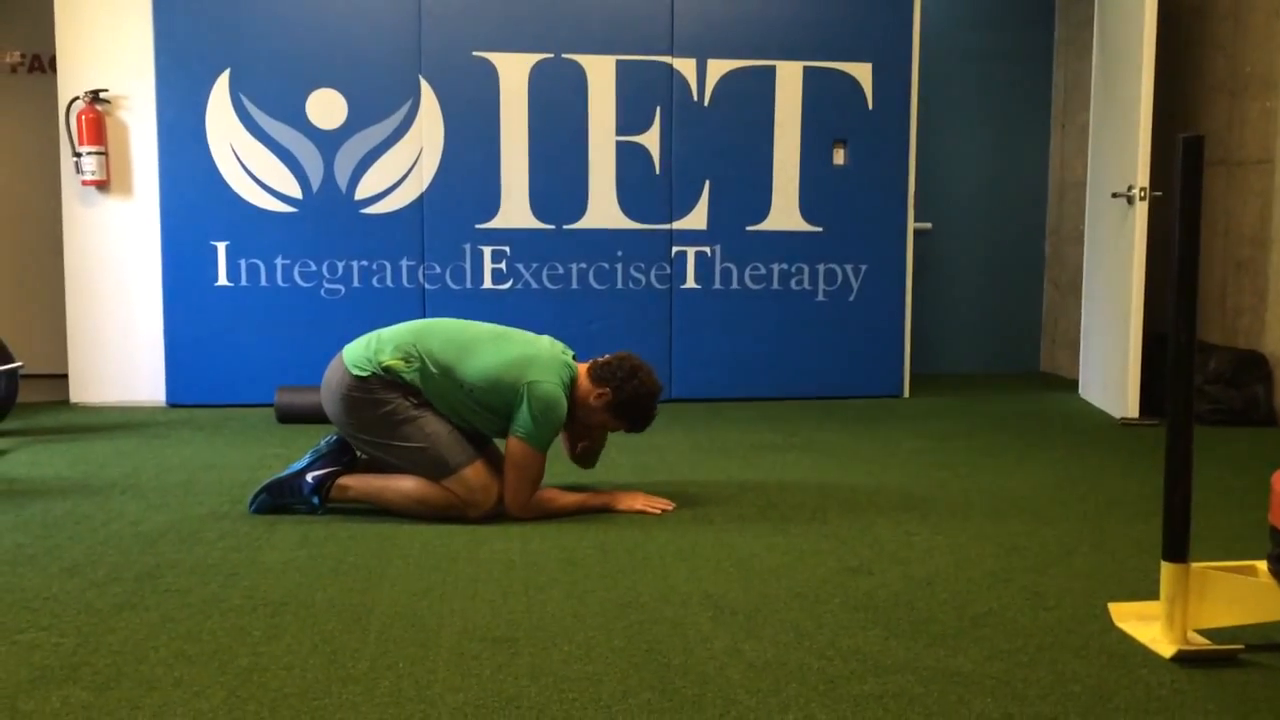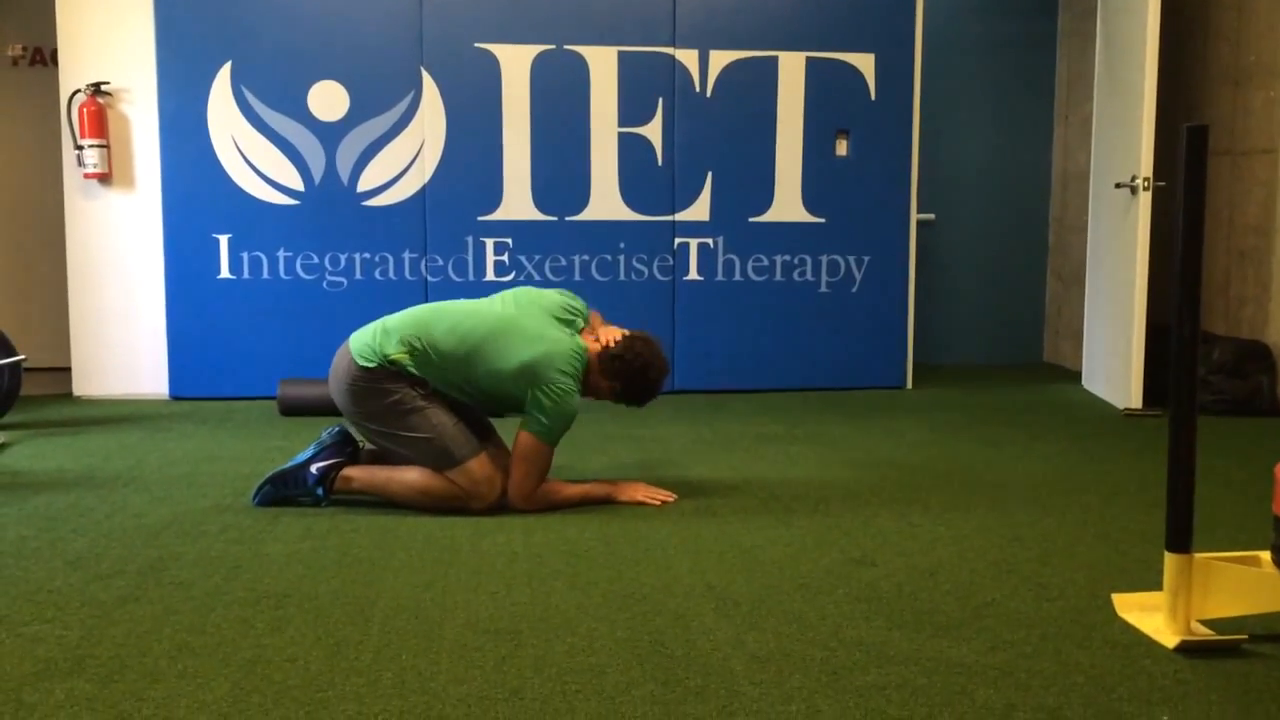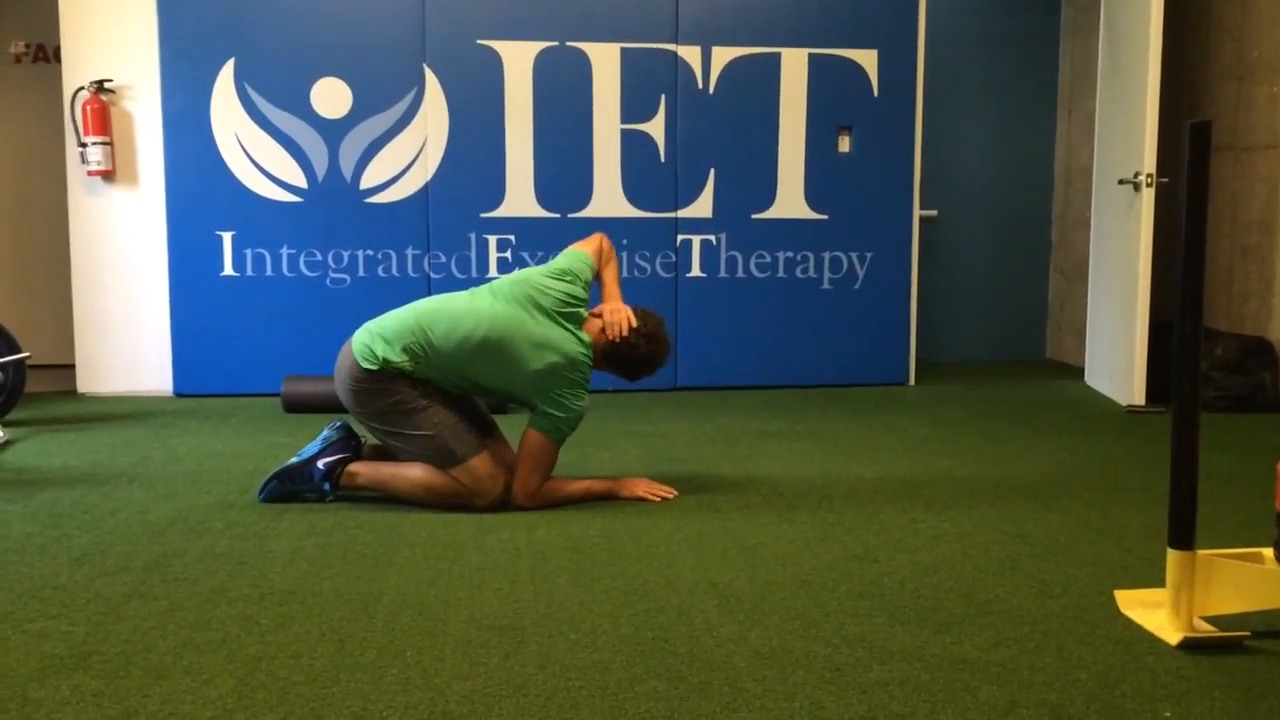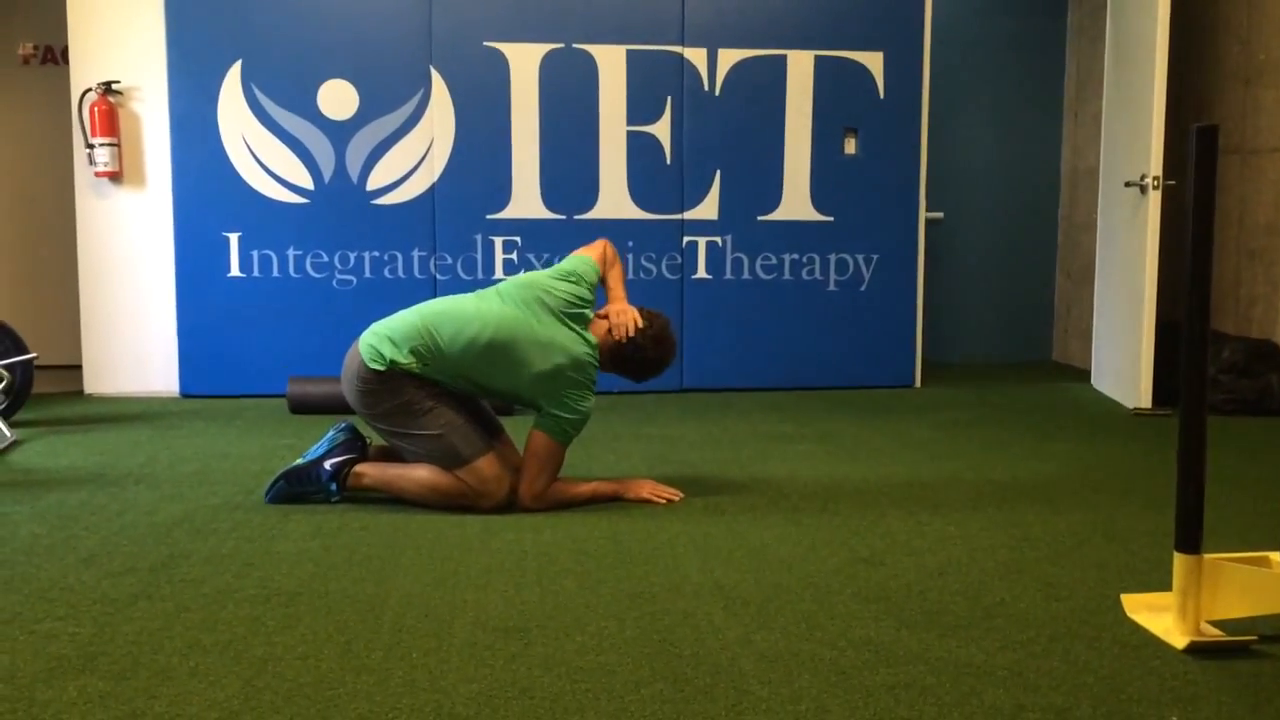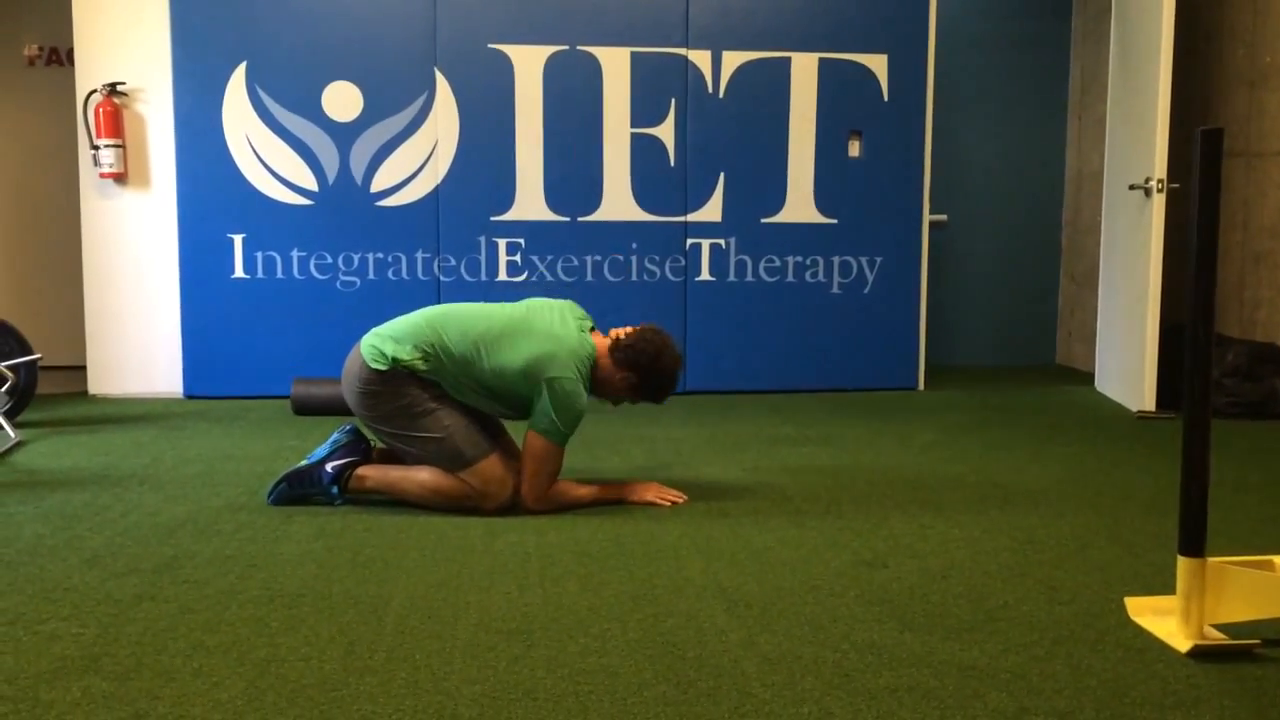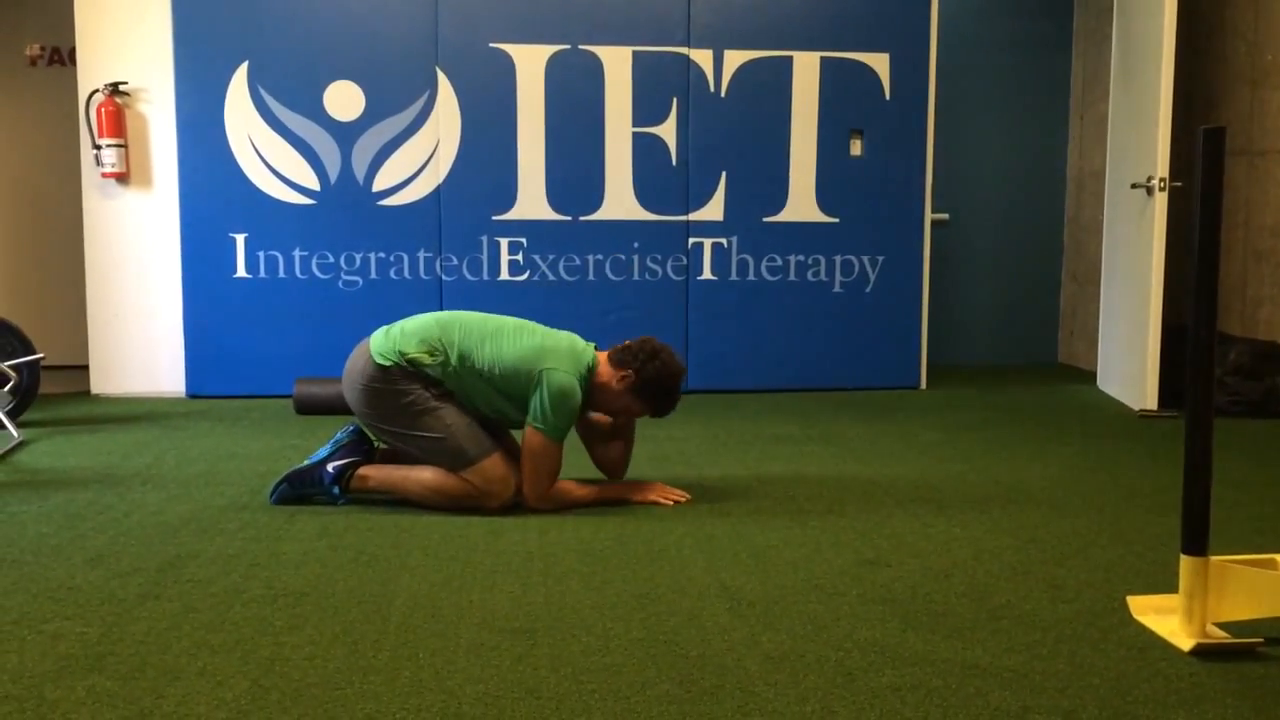
dt=0.4s
person 1, frame 1
left shoulder: (559, 355)
right shoulder: (546, 391)
left elbow: (584, 460)
right elbow: (519, 502)
left wrist: (596, 426)
right wrist: (610, 500)
left hip: (371, 367)
right hip: (364, 385)
left knee: (494, 474)
right knee: (480, 497)
left ankle: (350, 460)
right ankle: (327, 485)
person 1, frame 2
left shoulder: (566, 305)
right shoulder: (559, 386)
left elbow: (595, 320)
right elbow: (522, 494)
left wrist: (605, 331)
right wrist: (613, 491)
left hip: (377, 351)
right hip: (371, 374)
left knee: (498, 466)
right knee: (484, 489)
left ankle: (354, 453)
right ankle: (332, 476)
person 1, frame 3
left shoulder: (565, 287)
right shoulder: (567, 387)
left elbow: (601, 243)
right elbow: (525, 492)
left wrist: (613, 298)
right wrist: (615, 487)
left hip: (380, 346)
right hip: (375, 372)
left knee: (502, 466)
right knee: (488, 487)
left ankle: (356, 450)
right ankle: (337, 472)
person 1, frame 4
left shoulder: (570, 289)
right shoulder: (572, 389)
left elbow: (604, 248)
right elbow: (531, 494)
left wrist: (619, 298)
right wrist: (621, 488)
left hip: (388, 346)
right hip: (382, 373)
left knee: (506, 465)
right knee: (493, 488)
left ankle: (360, 449)
right ankle: (343, 474)
person 1, frame 5
left shoulder: (574, 317)
right shoulder: (565, 382)
right elbow: (535, 495)
left wrist: (622, 344)
right wrist: (623, 491)
left hip: (391, 354)
right hip: (382, 376)
left knee: (509, 467)
right knee: (496, 489)
left ankle: (364, 452)
right ankle: (346, 475)
person 1, frame 6
left shoulder: (580, 359)
right shoulder: (562, 382)
left elbow: (611, 464)
right elbow: (538, 494)
left wrist: (625, 415)
right wrist: (629, 491)
left hip: (396, 360)
right hip: (384, 375)
left knee: (511, 467)
right knee: (498, 488)
left ankle: (368, 452)
right ankle: (348, 475)
